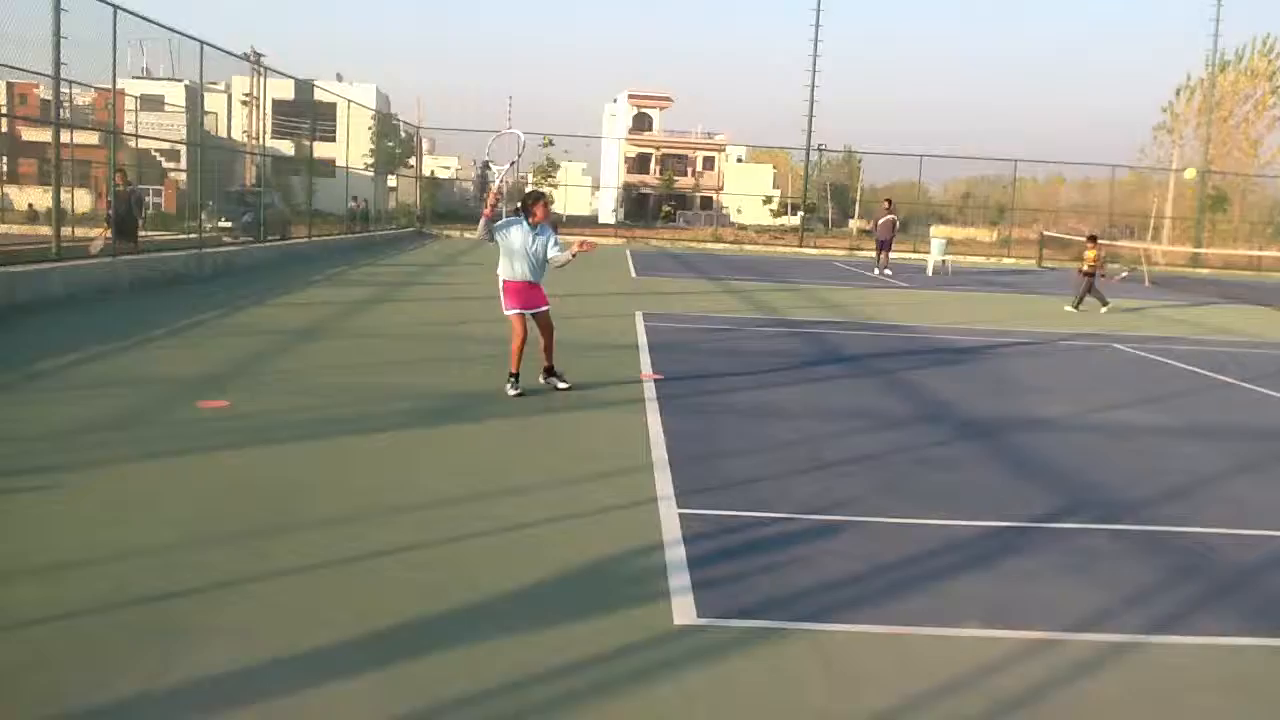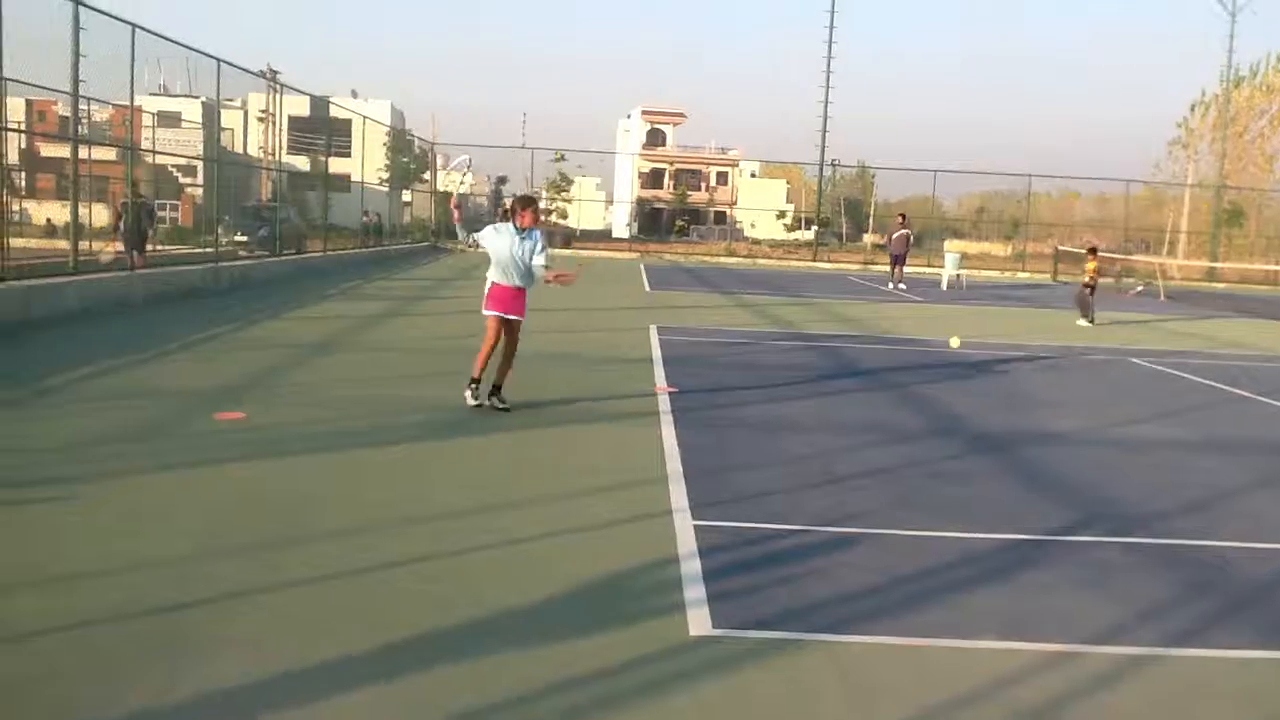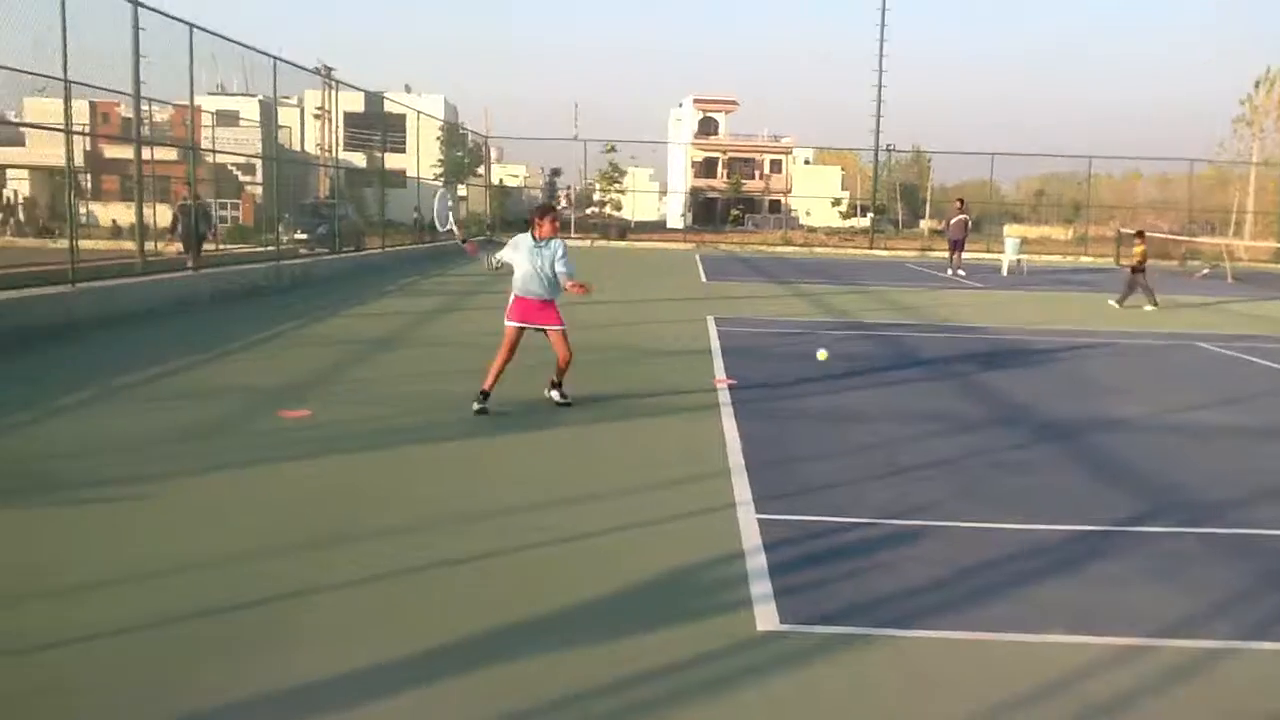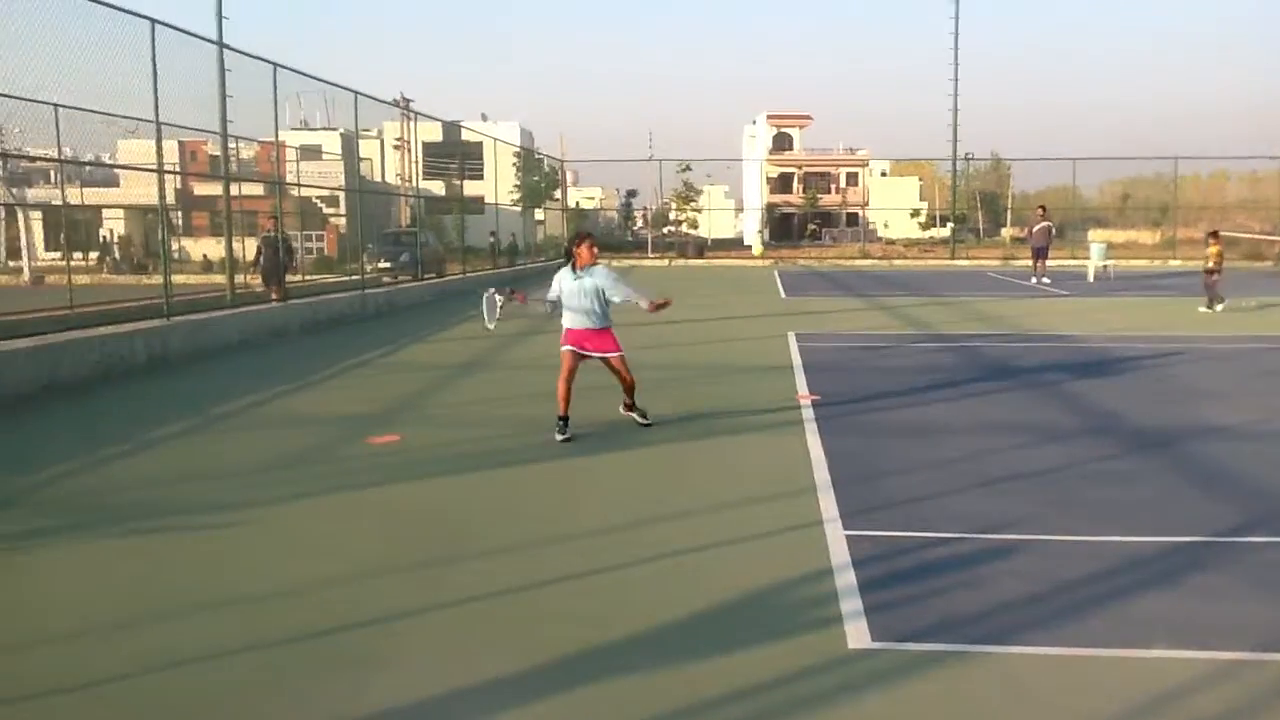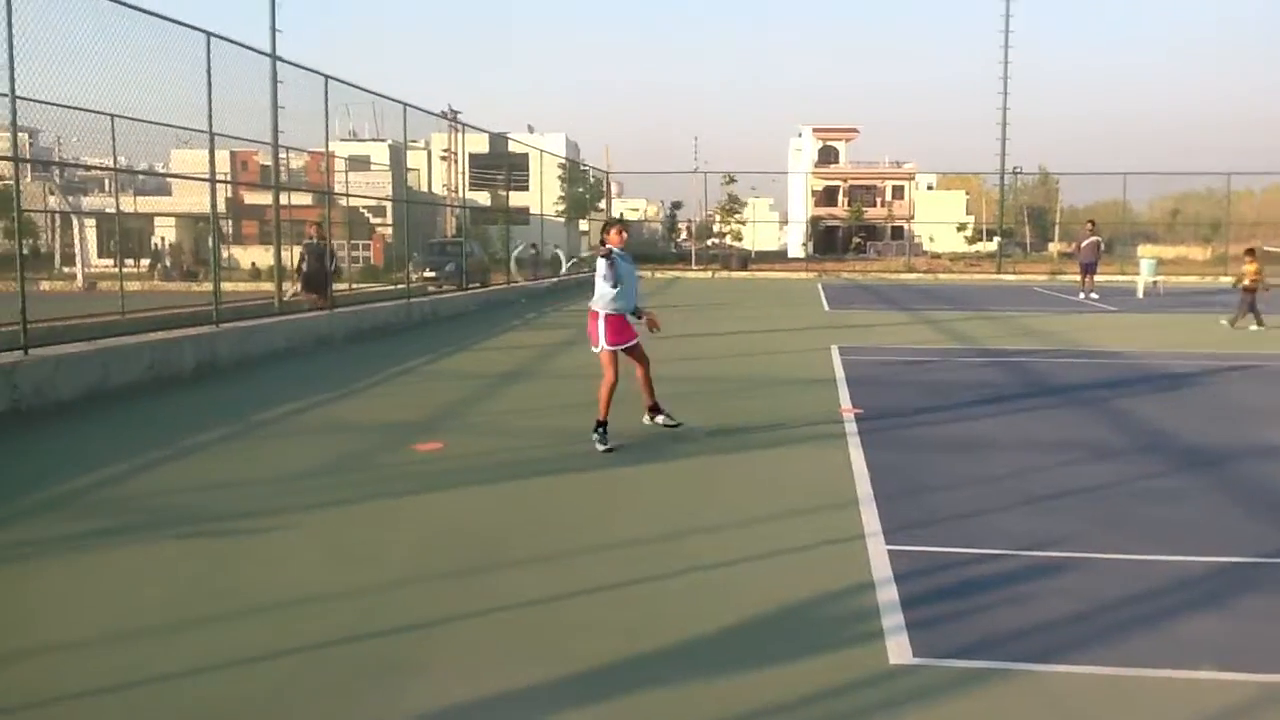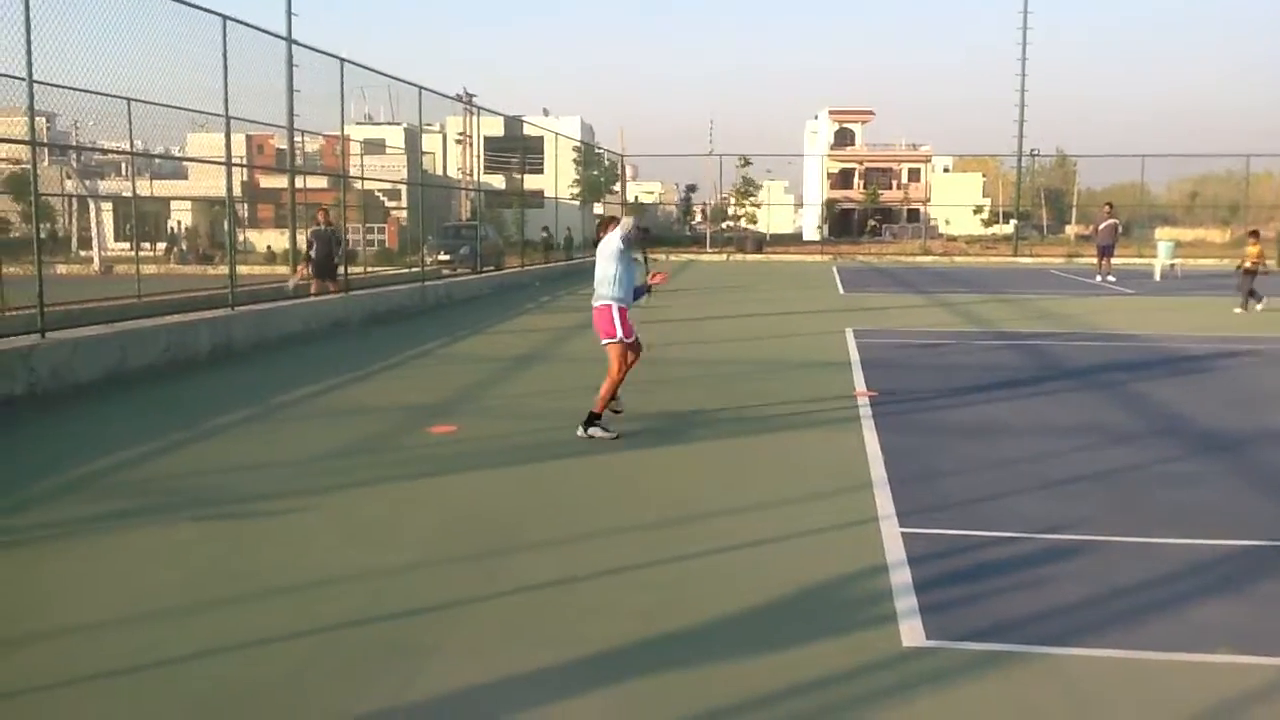
dt=0.2s
person 1, frame 1
left shoulder: (547, 232)
right shoulder: (510, 226)
left elbow: (555, 259)
right elbow: (483, 234)
left wrist: (574, 252)
right wrist: (489, 209)
left hip: (532, 286)
right hip: (512, 284)
left knee: (547, 330)
right knee: (520, 333)
left ankle: (549, 372)
right ankle: (513, 378)
person 1, frame 2
left shoulder: (537, 236)
right shoulder: (496, 231)
left elbow: (539, 267)
right elbow: (469, 241)
left wrist: (550, 276)
right wrist: (457, 217)
left hip: (519, 293)
right hip: (497, 289)
left knee: (511, 346)
right knee: (493, 339)
left ankle: (495, 392)
right ankle: (474, 384)
person 1, frame 3
left shoulder: (558, 246)
right shoulder: (518, 243)
left elbow: (563, 272)
right elbow: (496, 262)
left wrist: (570, 284)
left hip: (547, 305)
right hip: (521, 302)
left knee: (565, 356)
right knee: (508, 349)
left ankle: (555, 386)
right ankle: (483, 395)
person 1, frame 4
left shoulder: (602, 273)
right shoulder: (561, 276)
left elbow: (624, 293)
right elbow: (550, 305)
left wrist: (649, 305)
left hip: (601, 333)
right hip: (573, 332)
left knee: (627, 379)
right knee: (566, 374)
left ankle: (629, 406)
right ankle: (562, 421)
person 1, frame 5
left shoulder: (626, 262)
right shoulder: (606, 257)
right elbow: (611, 281)
left wrist: (643, 314)
right wrist: (604, 257)
left hip: (620, 318)
right hip: (604, 318)
left knee: (643, 362)
right knee: (611, 375)
left ankle: (653, 411)
right ankle: (601, 427)
person 1, frame 6
left shoulder: (619, 257)
right shoulder: (607, 245)
left elbow: (630, 295)
right elbow: (627, 224)
left wrist: (648, 283)
right wrist: (627, 223)
left hip: (613, 310)
right hip: (610, 311)
left knee: (636, 350)
right knee: (617, 370)
left ankle: (609, 396)
right ankle: (590, 423)
